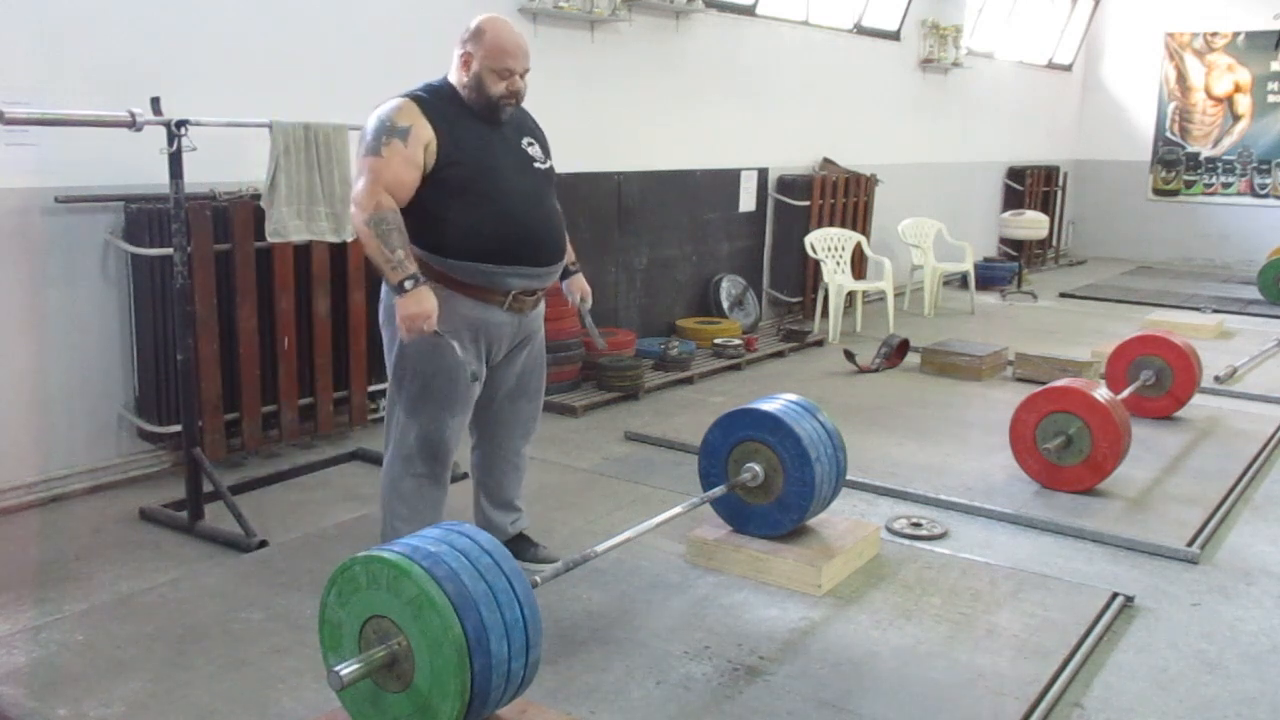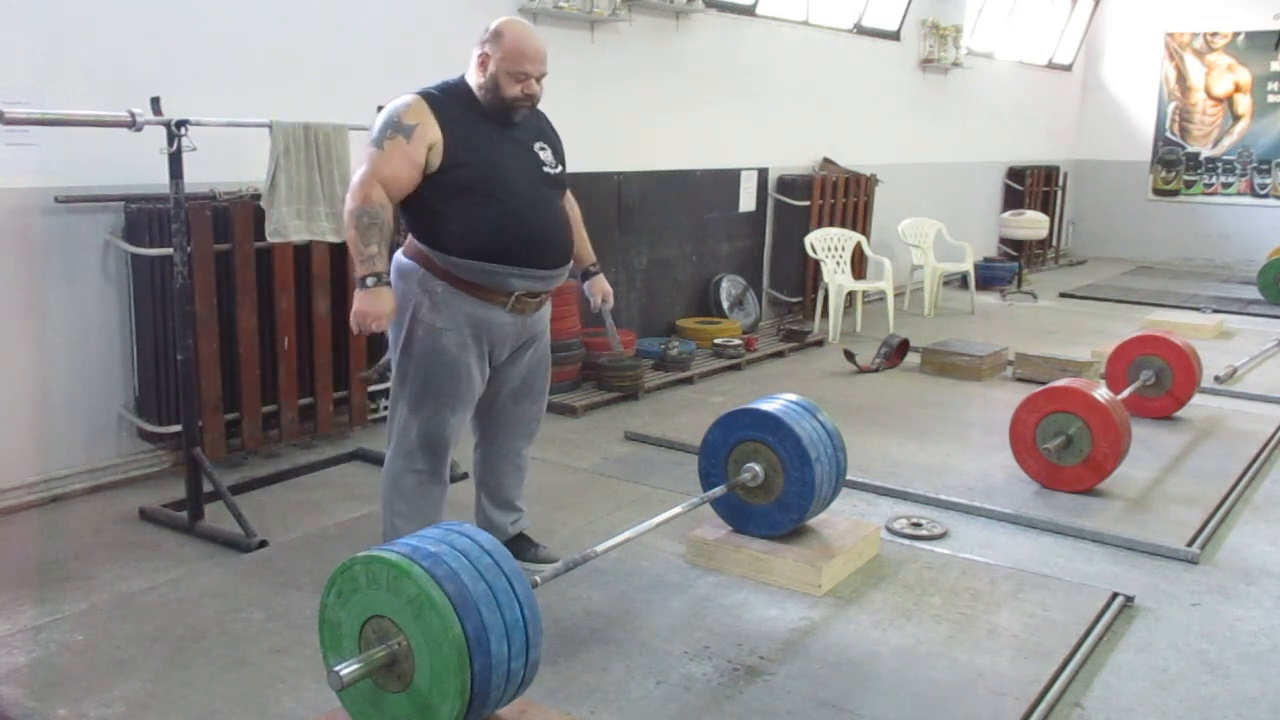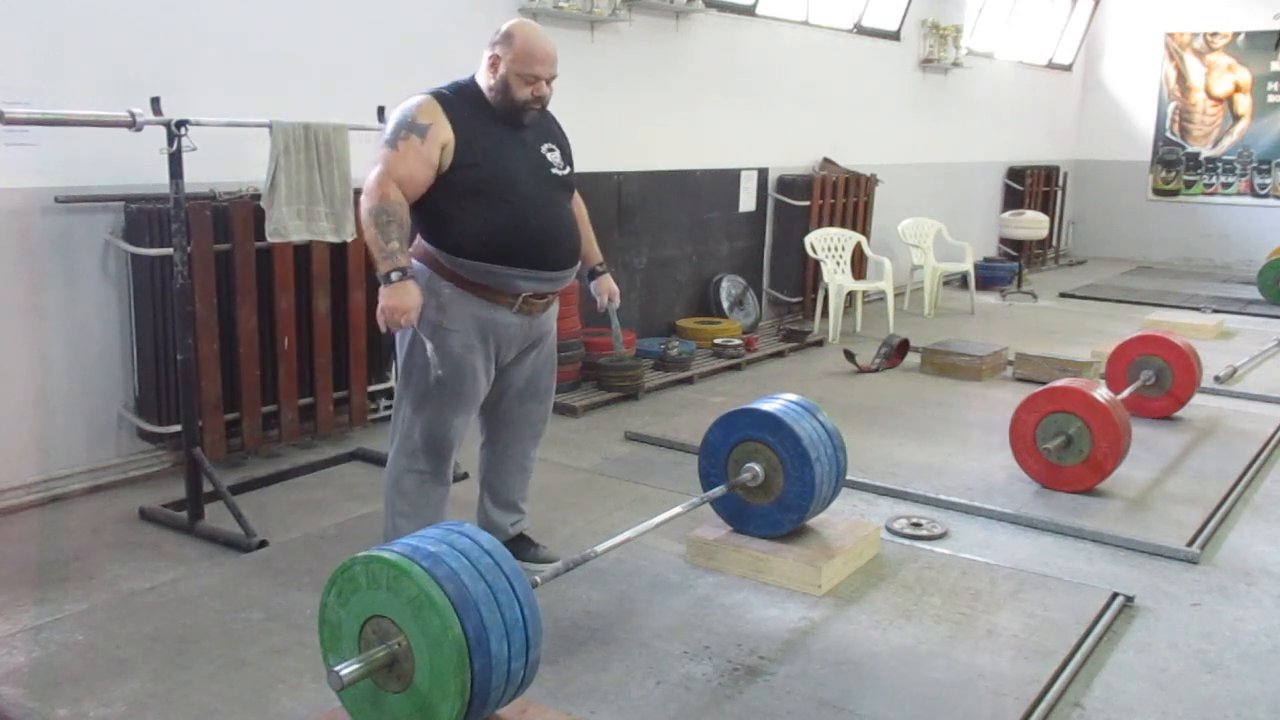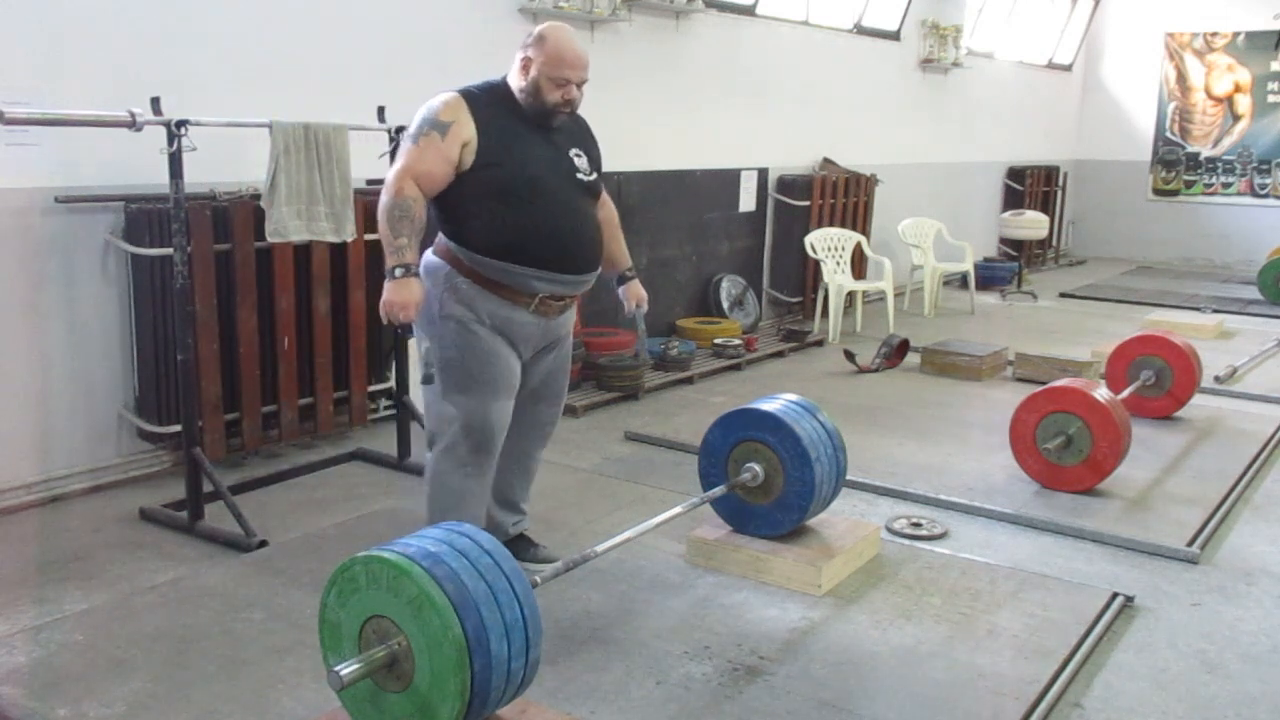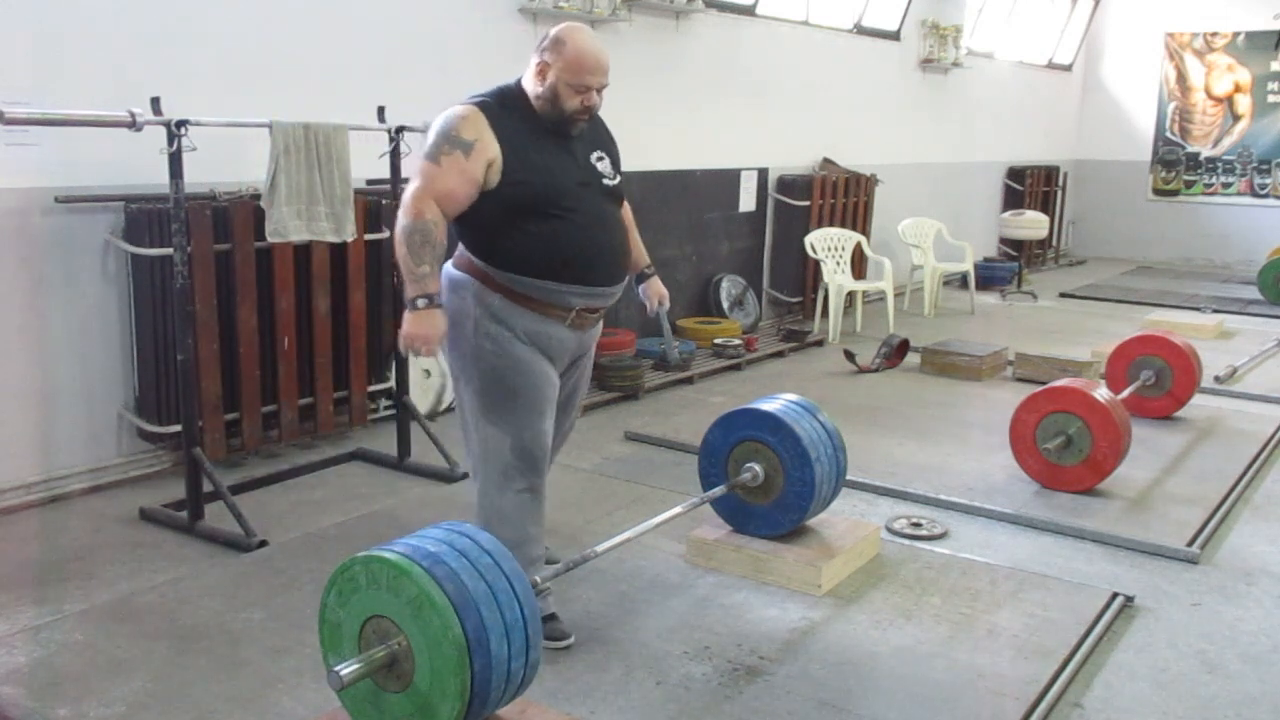
dt=0.4s
person 1, frame 1
left shoulder: (523, 123)
right shoulder: (412, 119)
left elbow: (542, 204)
right elbow: (372, 203)
left wrist: (569, 268)
right wrist: (405, 286)
left hip: (522, 311)
right hip: (446, 309)
left knee: (509, 433)
right knee: (425, 443)
left ankle: (503, 533)
person 1, frame 2
left shoulder: (538, 125)
right shoulder: (423, 117)
left elbow: (561, 202)
right elbow: (369, 193)
left wrist: (589, 269)
right wrist: (373, 280)
left hip: (528, 311)
right hip: (450, 306)
left knee: (512, 433)
right knee: (426, 440)
left ankle: (504, 532)
person 1, frame 3
left shoulder: (546, 127)
right shoulder: (434, 117)
left elbow: (568, 203)
right elbow: (384, 193)
left wrist: (595, 268)
right wrist: (396, 276)
left hip: (535, 313)
right hip: (457, 308)
left knee: (518, 433)
right knee: (429, 441)
left ankle: (503, 532)
person 1, frame 4
left shoulder: (577, 132)
right shoulder: (461, 116)
left elbow: (599, 208)
right elbow: (404, 187)
left wrist: (625, 275)
right wrist: (401, 270)
left hip: (552, 314)
right hip: (473, 306)
left knee: (527, 435)
right knee: (471, 441)
left ankle: (507, 530)
person 1, frame 5
left shoulder: (593, 130)
right shoulder: (476, 128)
left elbow: (614, 208)
right elbow: (422, 210)
left wrist: (643, 273)
right wrist: (423, 302)
left hip: (578, 323)
right hip: (502, 321)
left knee: (539, 449)
right knee: (515, 460)
left ankle: (517, 543)
